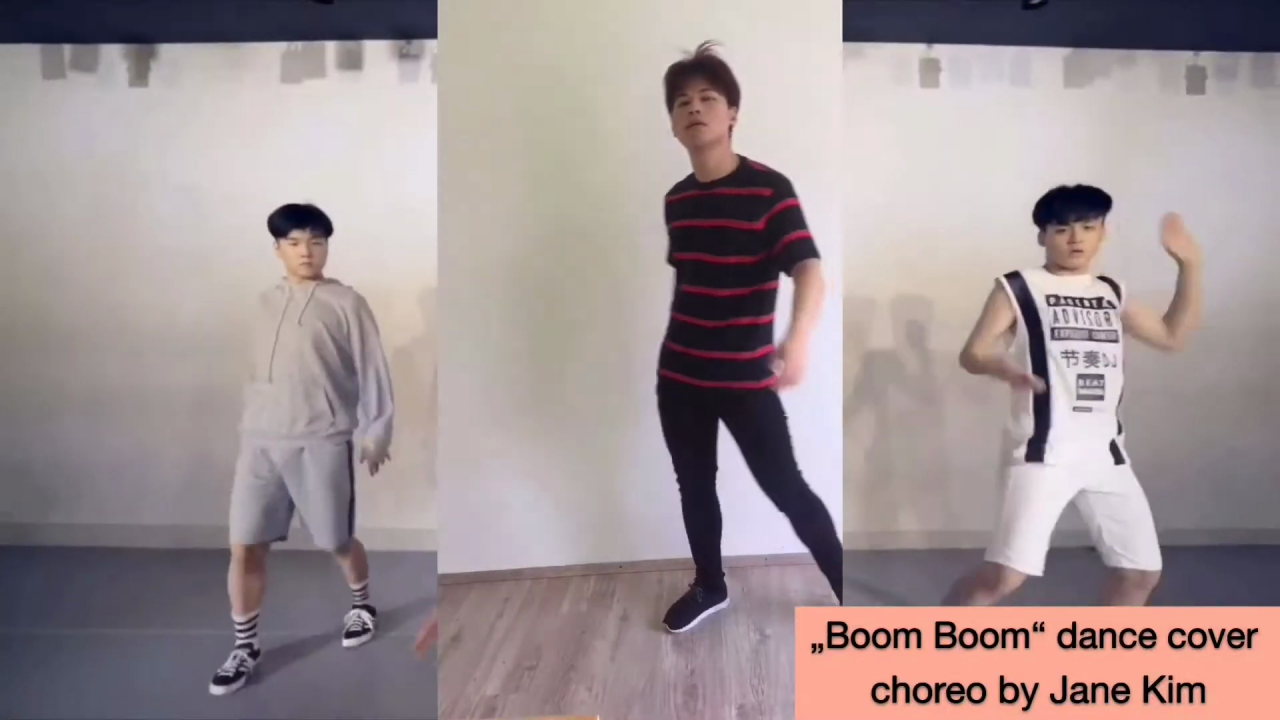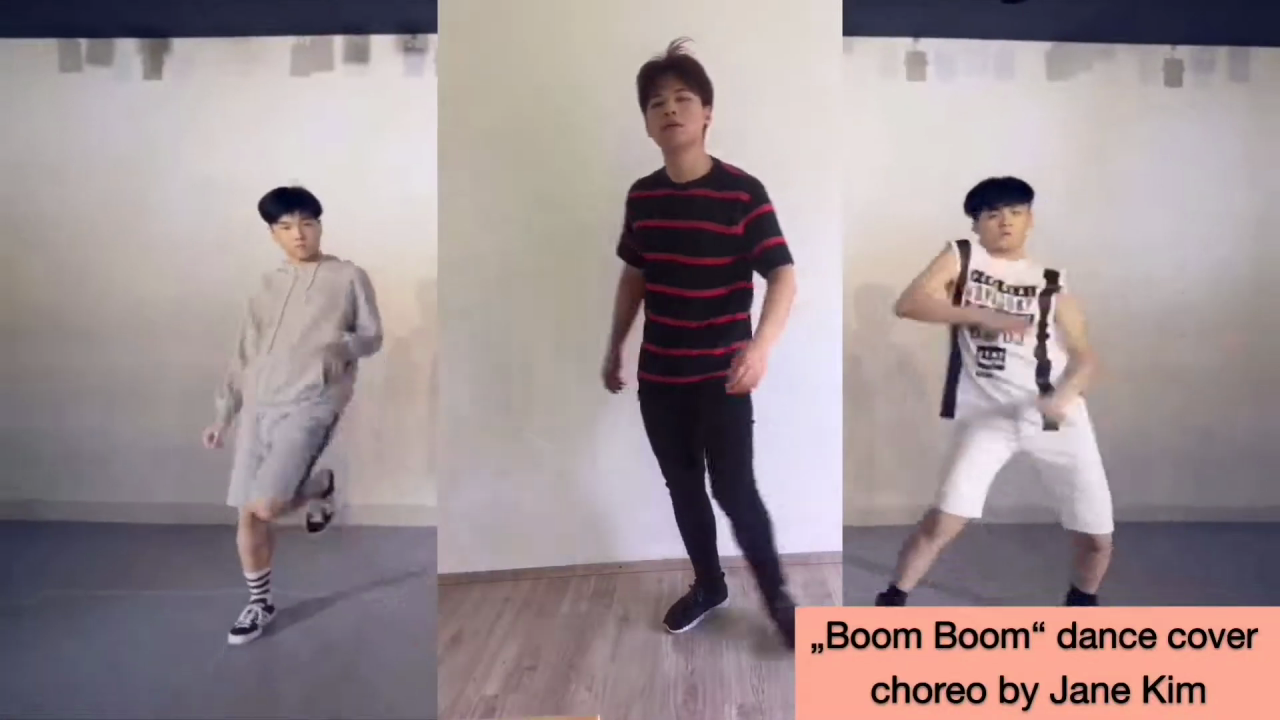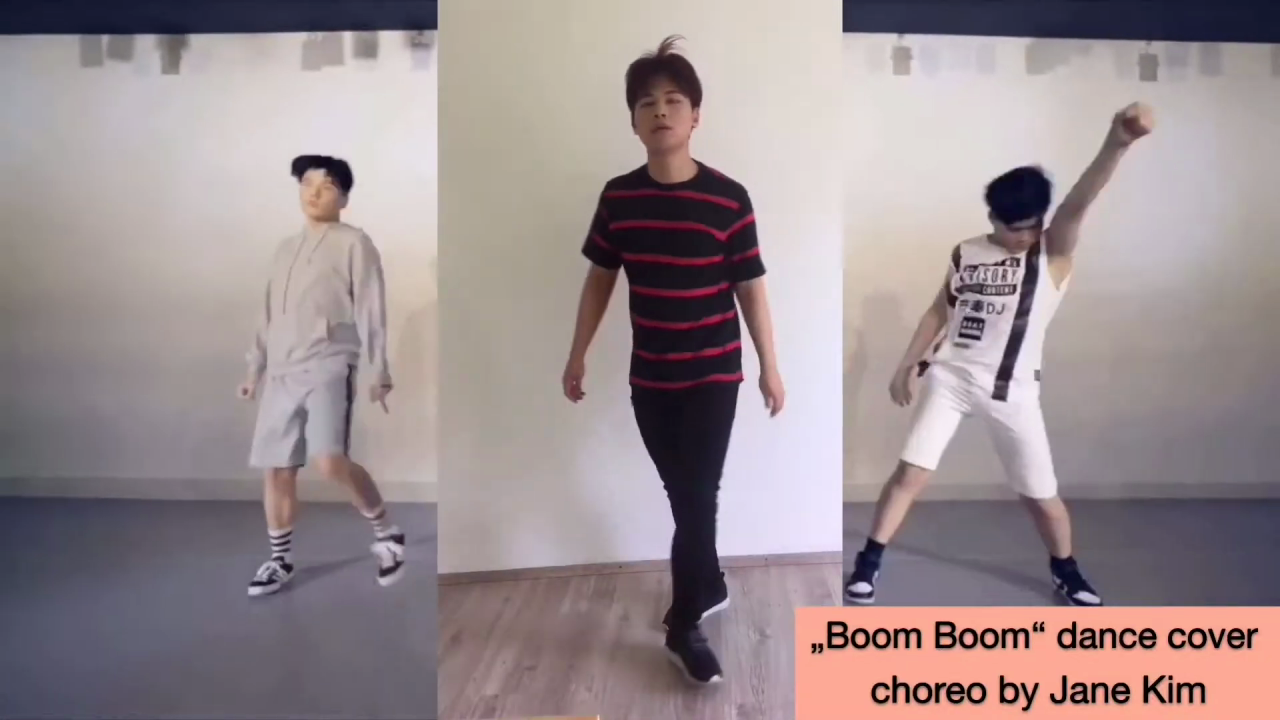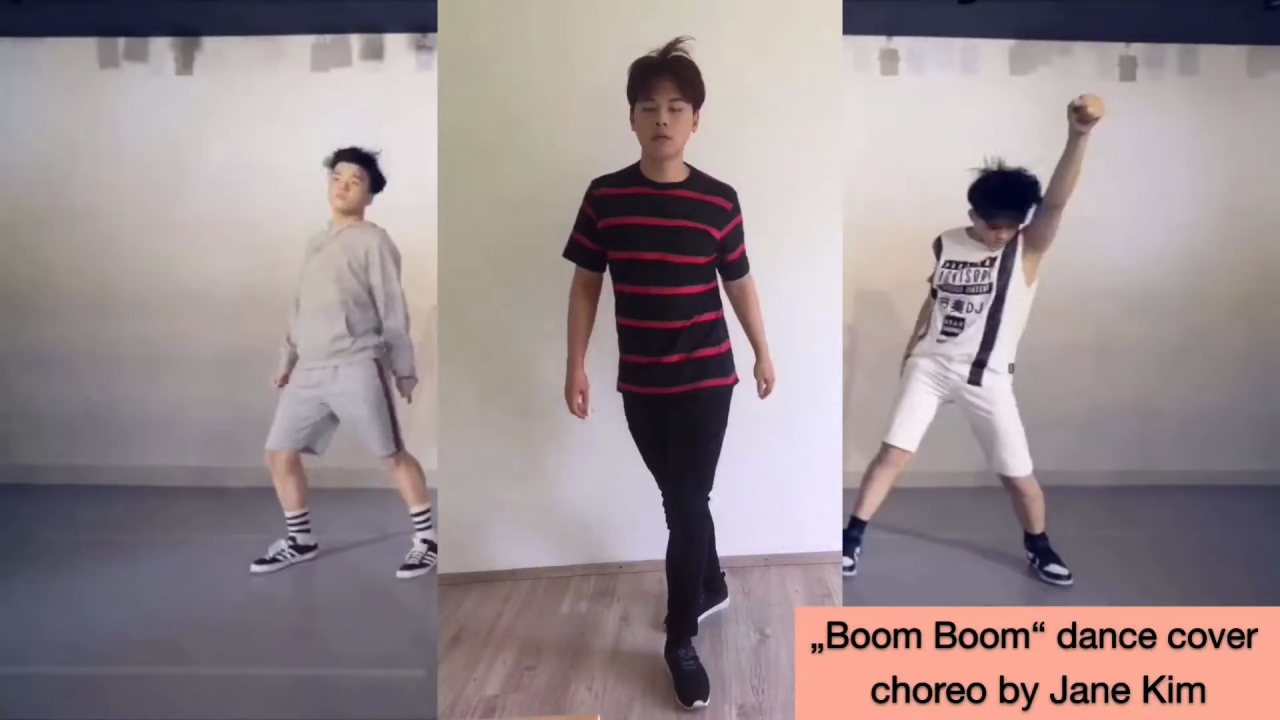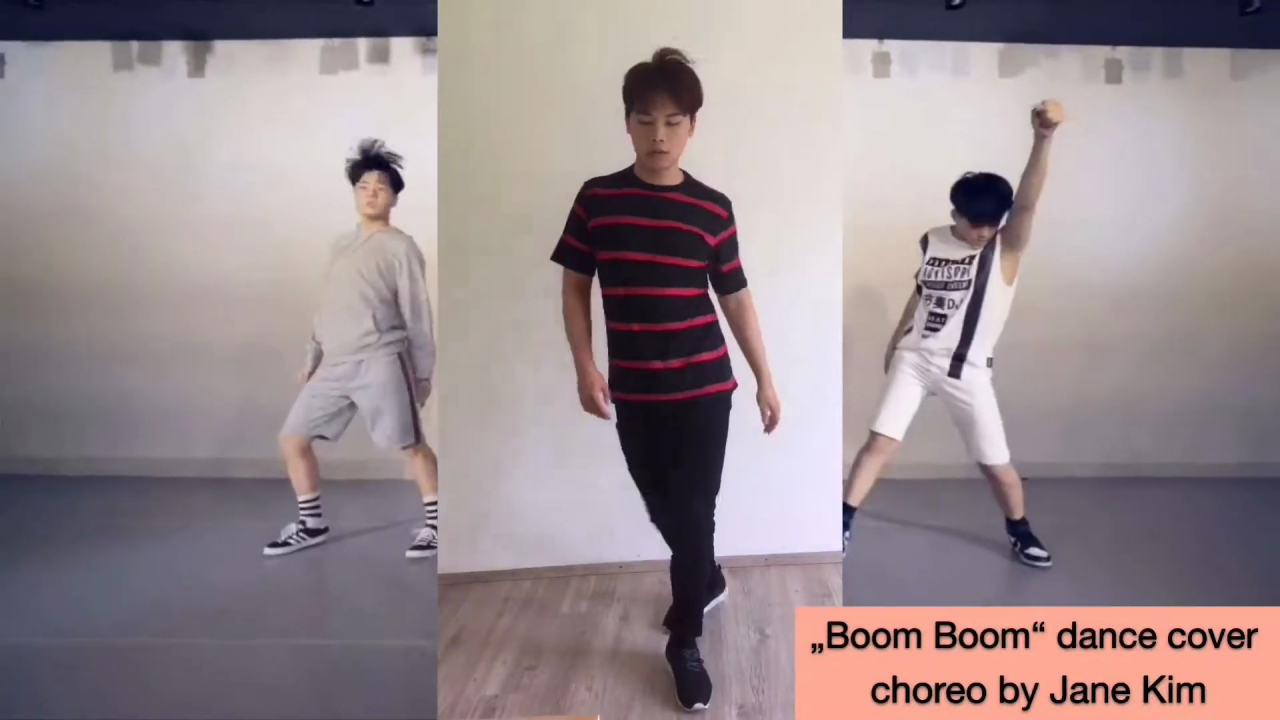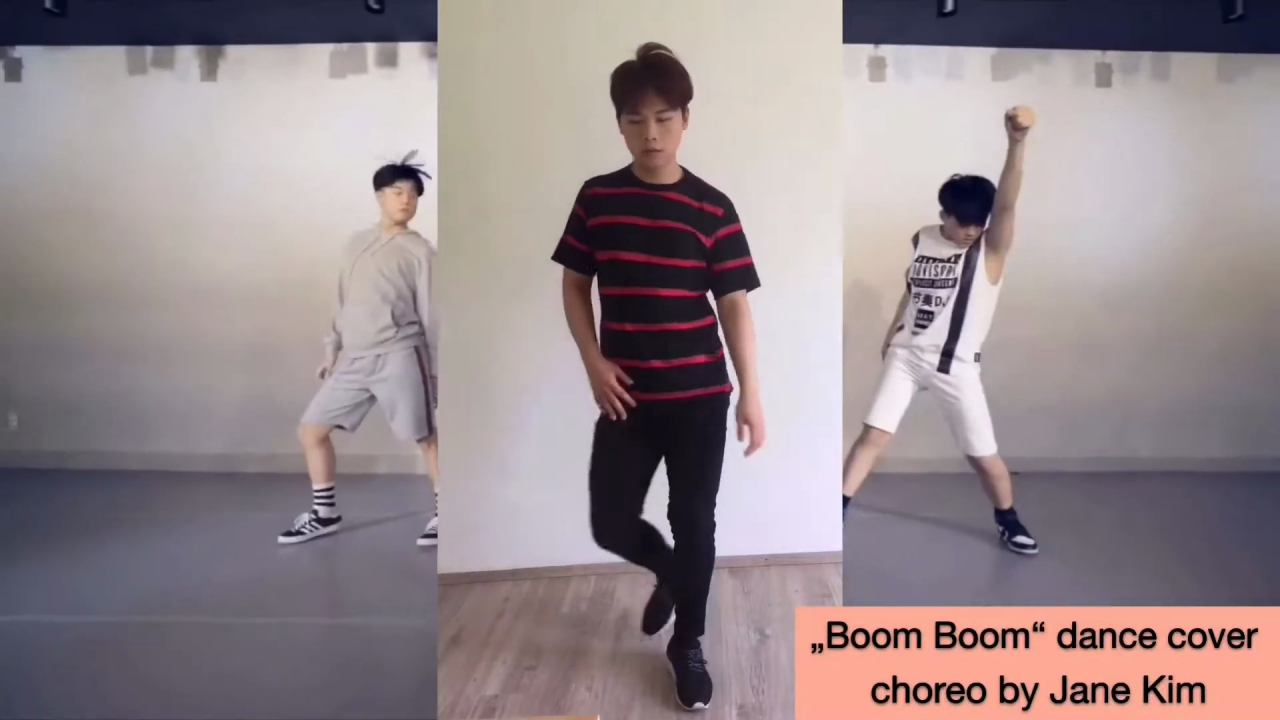
dt=0.2s
person 1, frame 1
left shoulder: (769, 190)
right shoulder: (677, 199)
left elbow: (810, 274)
left wrist: (797, 341)
left hip: (745, 377)
right hip: (680, 375)
left knee: (784, 487)
right knee: (694, 484)
left ankle: (844, 589)
right ankle: (709, 584)
person 1, frame 2
left shoulder: (743, 193)
right shoulder: (641, 196)
left elbow: (781, 279)
left wrist: (758, 349)
right wrist: (614, 347)
left hip: (720, 373)
right hip: (657, 373)
left knee: (733, 488)
right knee: (682, 487)
left ankle: (774, 591)
right ankle: (708, 583)
person 1, frame 3
left shoulder: (728, 197)
right shoulder: (618, 197)
left elbow: (751, 285)
right elbow: (600, 279)
left wrist: (769, 365)
right wrist: (578, 355)
left hip: (712, 374)
right hip: (650, 376)
left knee: (694, 495)
right knee: (685, 492)
left ankle: (686, 626)
right ankle: (709, 587)
person 1, frame 4
left shoulder: (719, 200)
right shoulder: (605, 195)
left elbow: (739, 281)
right elbow: (584, 283)
left wrist: (762, 352)
right wrist: (575, 364)
left hip: (706, 379)
right hip: (640, 382)
left knee: (684, 505)
right knee: (682, 500)
left ankle: (680, 640)
right ankle: (712, 586)
person 1, frame 5
left shoulder: (713, 209)
right shoulder: (597, 198)
left elbow: (735, 298)
right elbow: (574, 286)
left wrist: (765, 379)
right wrist: (583, 367)
left hip: (704, 389)
right hip: (632, 393)
left knee: (694, 516)
right knee: (665, 514)
left ankle: (685, 642)
right ankle: (707, 582)
person 1, frame 6
left shoulder: (713, 207)
right shoulder: (597, 197)
left elbow: (736, 305)
right elbow: (574, 286)
left wrist: (751, 392)
right wrist: (594, 364)
left hip: (699, 393)
right hip: (626, 393)
left knee: (694, 520)
right knee: (610, 523)
left ankle: (688, 644)
right ankle: (668, 574)
person 2, frame 1
left shoulder: (1112, 292)
right shoulder: (1018, 288)
left elbow: (1174, 336)
right elbow: (972, 354)
left wrist: (1190, 263)
right wrist: (1013, 368)
left hip: (1104, 452)
right hip: (1041, 451)
left knee: (1143, 568)
right knee: (1008, 574)
person 2, frame 2
left shoulder: (1053, 283)
right shoulder: (961, 257)
left elbow: (1083, 355)
right elbow: (907, 305)
left wrist: (1067, 394)
right wrist: (983, 315)
left hip: (1056, 418)
right hip: (985, 415)
left knee: (1097, 533)
right knee: (947, 520)
left ankle: (1083, 608)
right ankle: (891, 604)
person 2, frame 3
left shoulder: (1053, 250)
right shoulder: (965, 254)
left elbow: (1079, 201)
right elbow: (939, 311)
left wrist: (1119, 142)
right wrist: (907, 364)
left hip: (1011, 388)
right hip: (949, 376)
left knee: (1041, 493)
right knee: (911, 472)
left ankle: (1065, 570)
right ankle: (869, 563)
person 2, frame 4
left shoulder: (1028, 249)
right shoulder: (946, 244)
left elbow: (1056, 201)
left wrist: (1078, 133)
right wrist: (911, 347)
left hip: (987, 377)
right hip: (929, 365)
left knee: (1017, 473)
right knee: (893, 453)
left ankle: (1039, 546)
right ankle: (852, 539)
person 2, frame 5
left shoulder: (1007, 249)
right shoulder: (932, 241)
left elbow: (1028, 201)
left wrist: (1043, 138)
right wrist: (896, 338)
left hip: (967, 370)
right hip: (914, 358)
left knee: (995, 462)
right knee: (880, 441)
left ankle: (1021, 532)
right ankle: (842, 523)
person 2, frame 6
left shoulder: (992, 249)
right shoulder: (923, 240)
left elbow: (1007, 202)
left wrist: (1017, 142)
right wrist: (891, 332)
left hip: (956, 365)
right hip: (906, 355)
left knee: (983, 454)
right knee: (874, 434)
left ankle: (1009, 521)
right ankle: (837, 513)
person 3, frame 1
left shoulder: (346, 303)
right shoulder: (267, 303)
left elbow: (373, 373)
left wrist: (379, 432)
right wrist: (248, 432)
left hip: (321, 443)
right hip: (261, 442)
left knee: (337, 541)
right knee: (244, 549)
left ankle: (362, 603)
right ankle: (246, 647)
person 3, frame 2
left shoulder: (349, 277)
right shoulder: (268, 285)
left elbow: (373, 335)
right elbow: (247, 353)
left wrist: (345, 345)
right wrist: (224, 412)
left hip: (312, 407)
right hip: (260, 409)
left knee: (268, 504)
right knee: (249, 514)
left ankle: (319, 488)
right ankle: (260, 603)
person 3, frame 3
left shoulder: (353, 243)
right shoulder: (289, 247)
left elbow: (371, 312)
left wrist: (378, 370)
right wrist: (253, 369)
left hip: (328, 368)
right hip: (281, 374)
left knee: (328, 462)
right knee: (274, 471)
left ankle: (385, 529)
right ankle: (281, 561)
person 3, frame 4
left shoulder: (373, 241)
right shoulder: (316, 243)
left elbow: (392, 310)
left wrist: (404, 369)
right wrist: (287, 359)
left hip: (356, 366)
right hip: (311, 369)
left knee: (393, 454)
right knee: (279, 453)
left ankle: (428, 539)
right ankle: (300, 540)
person 3, frame 5
left shoulder: (401, 248)
right shoulder: (341, 245)
left elbow: (417, 313)
left wrist: (423, 372)
right wrist: (312, 357)
left hip: (379, 362)
right hip: (335, 365)
left knee: (411, 445)
right knee: (291, 440)
left ankle: (435, 524)
right ankle: (311, 525)
person 3, frame 6
left shoulder: (419, 250)
right shoulder: (357, 244)
left elbow: (430, 312)
left wrist: (435, 368)
right wrist: (331, 349)
left hip: (397, 356)
right hip: (354, 360)
left knee: (424, 438)
right knee: (310, 430)
left ankle: (445, 515)
right ankle: (324, 514)
